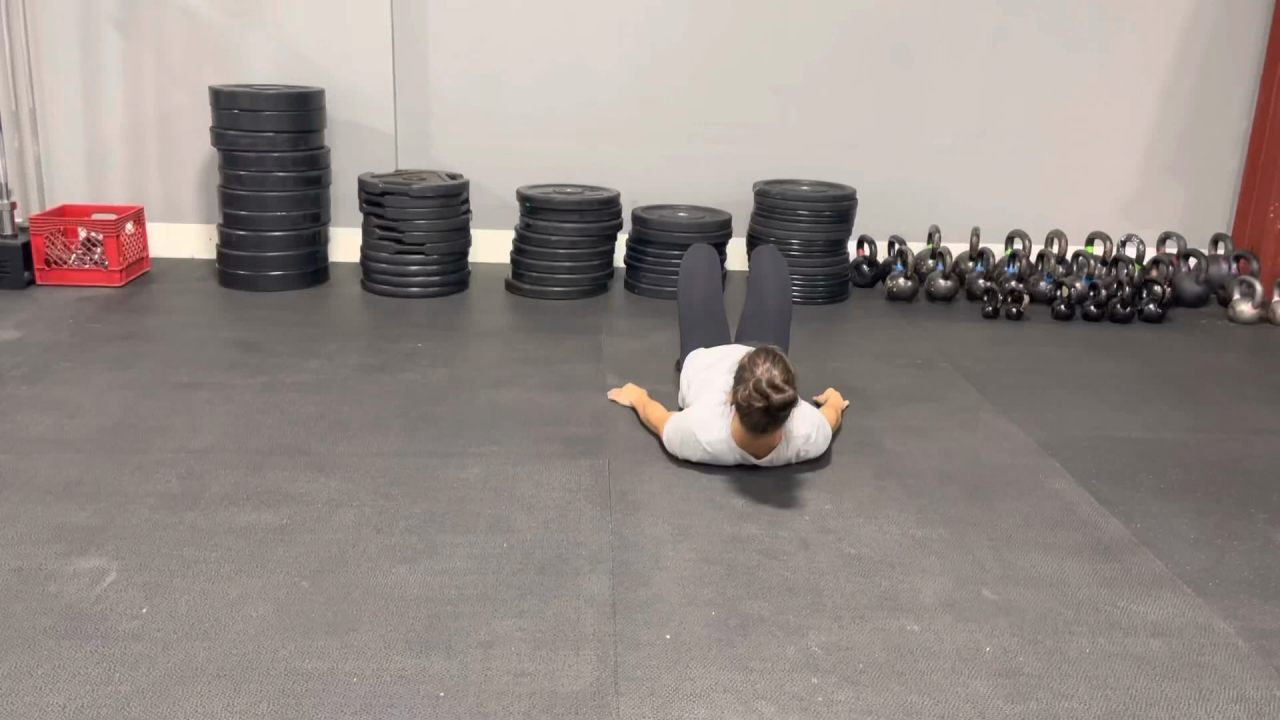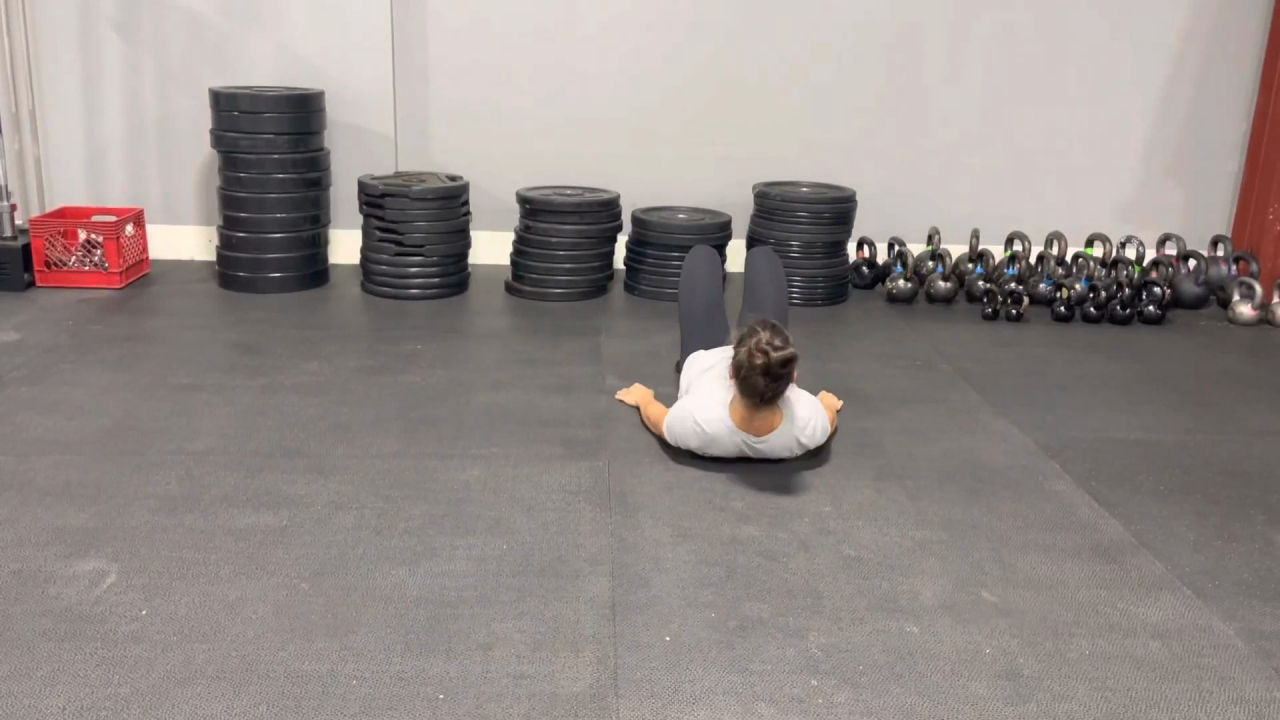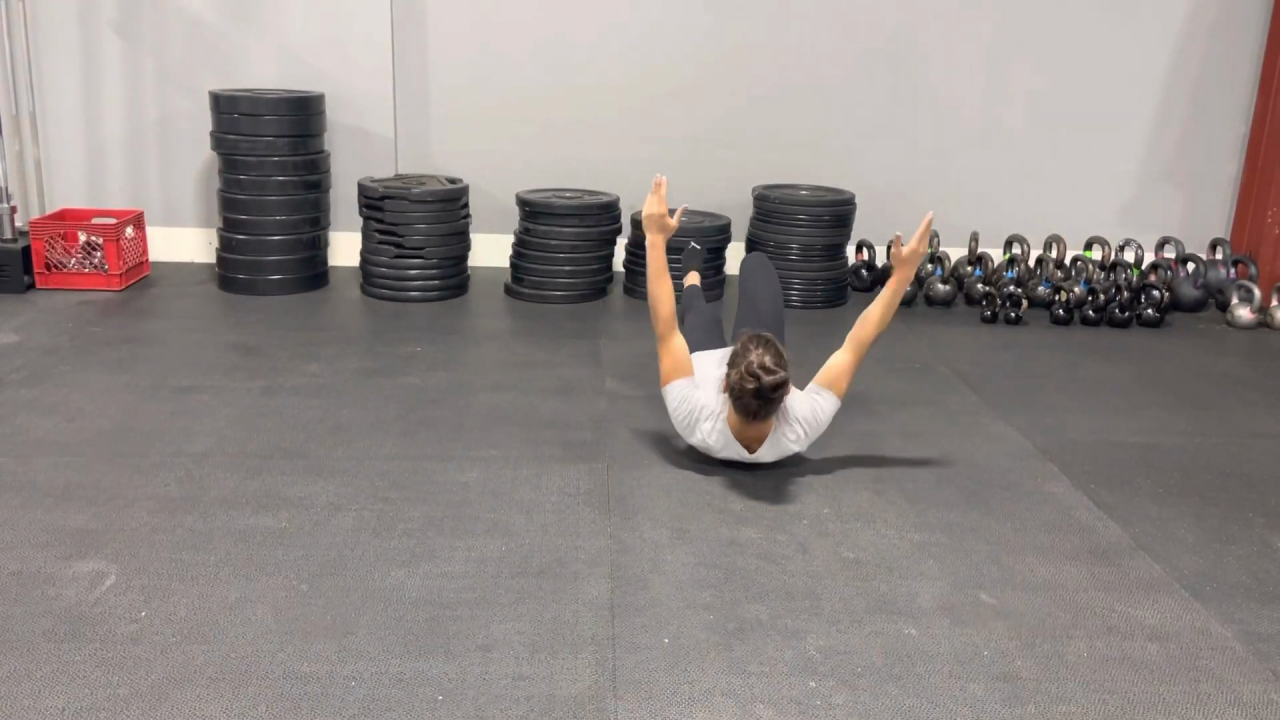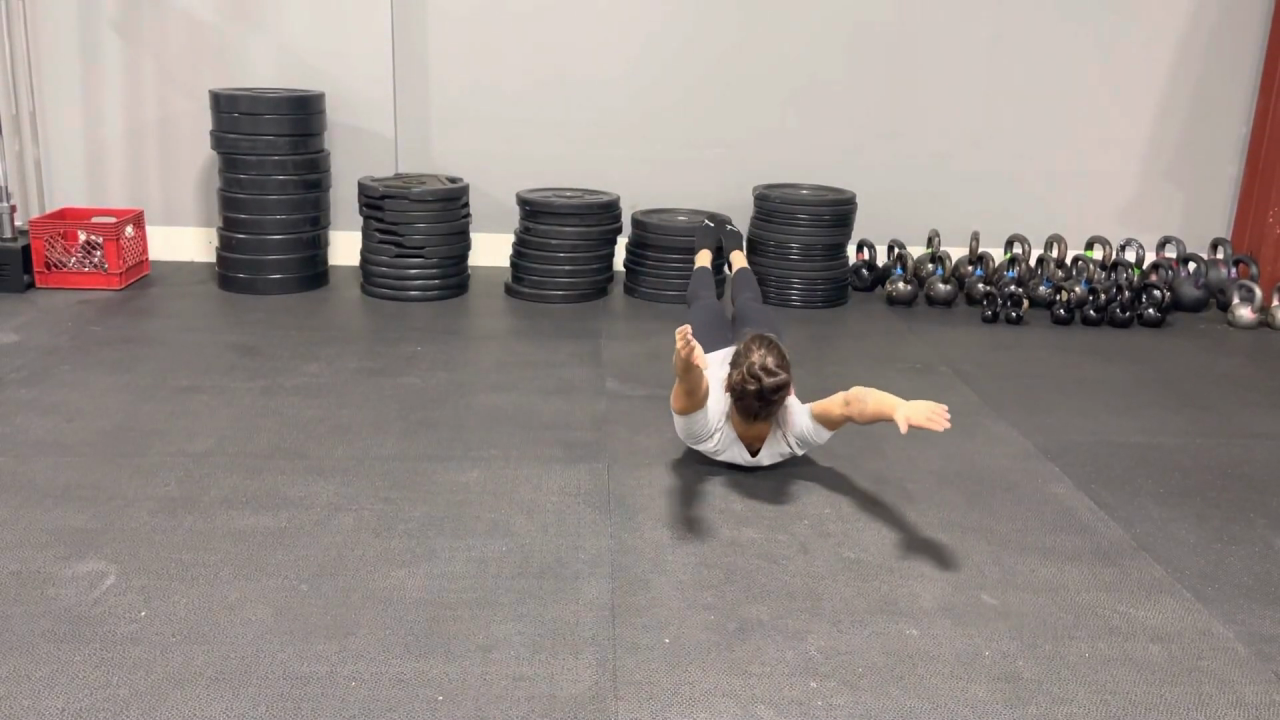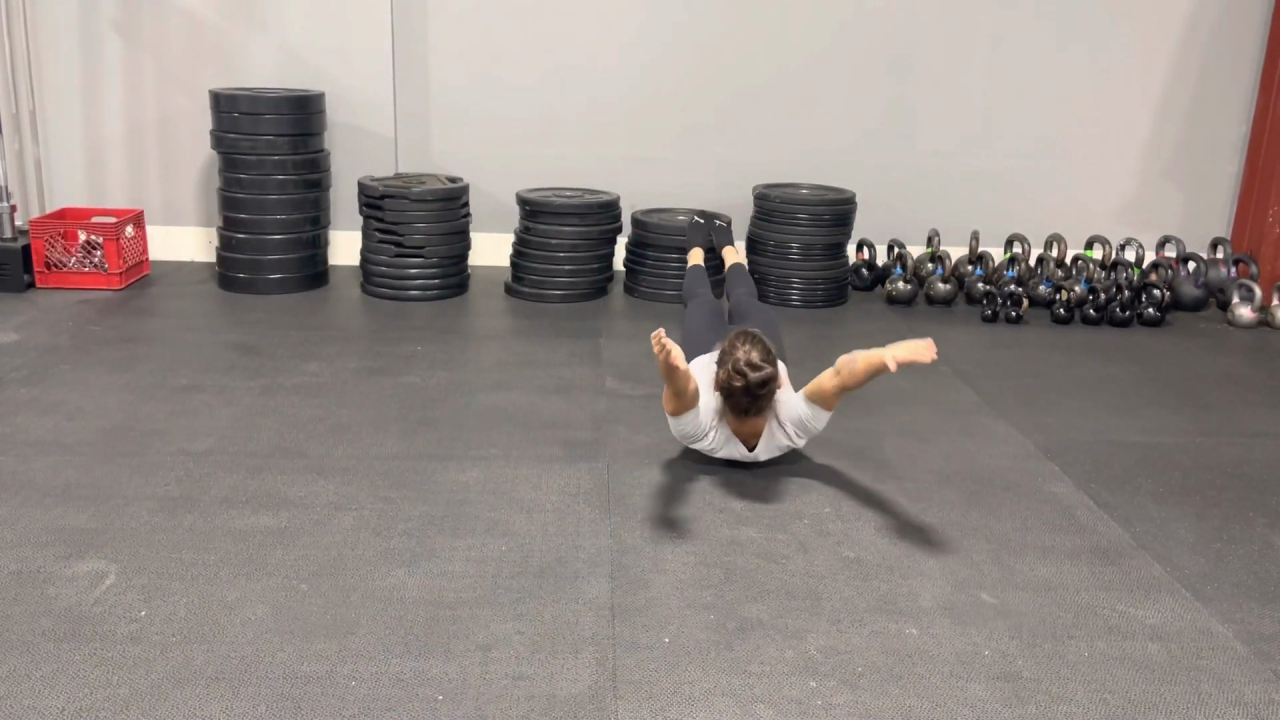
dt=1s
person 1, frame 1
left shoulder: (698, 435)
right shoulder: (808, 439)
left elbow: (658, 419)
left wrist: (637, 398)
right wrist: (834, 401)
left knee: (701, 254)
right knee: (767, 255)
person 1, frame 2
left shoulder: (697, 420)
right shoulder: (808, 425)
left elbow: (658, 421)
left wrist: (642, 396)
right wrist: (828, 404)
left knee: (702, 256)
right knee: (761, 257)
person 1, frame 3
left shoulder: (699, 425)
right shoulder: (798, 429)
left elbow: (665, 333)
right elbow: (855, 347)
left wrist: (655, 239)
right wrist: (902, 274)
right knee: (756, 264)
left ankle: (692, 280)
person 1, frame 4
left shoulder: (705, 430)
right shoulder: (794, 432)
left elbow: (690, 384)
right elbow: (850, 402)
left wrist: (686, 362)
right wrist: (901, 407)
left knee: (705, 304)
right knee: (749, 304)
left ankle: (705, 252)
right ankle: (735, 253)
person 1, frame 5
left shoulder: (702, 429)
right shoulder: (792, 426)
left elbow: (681, 387)
right elbow: (840, 377)
left wrist: (672, 366)
right wrist: (889, 355)
left knee: (702, 301)
right knee: (745, 300)
left ankle: (697, 249)
right ankle: (725, 247)
